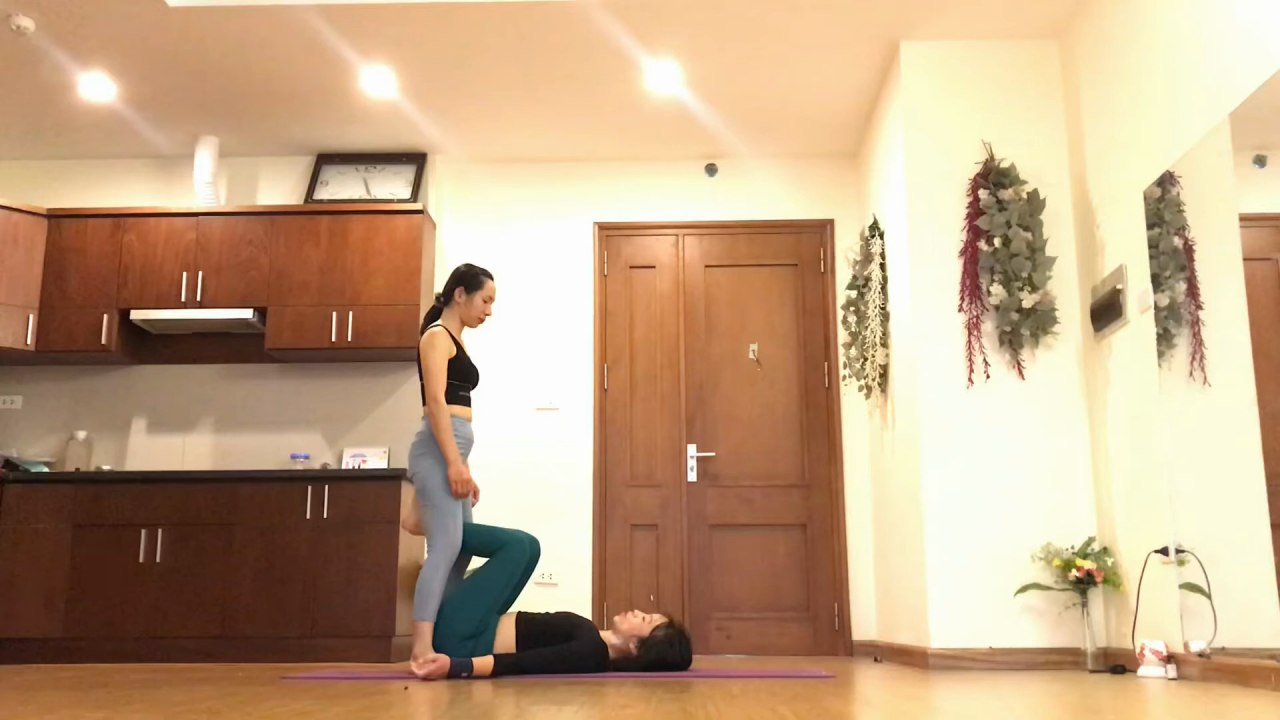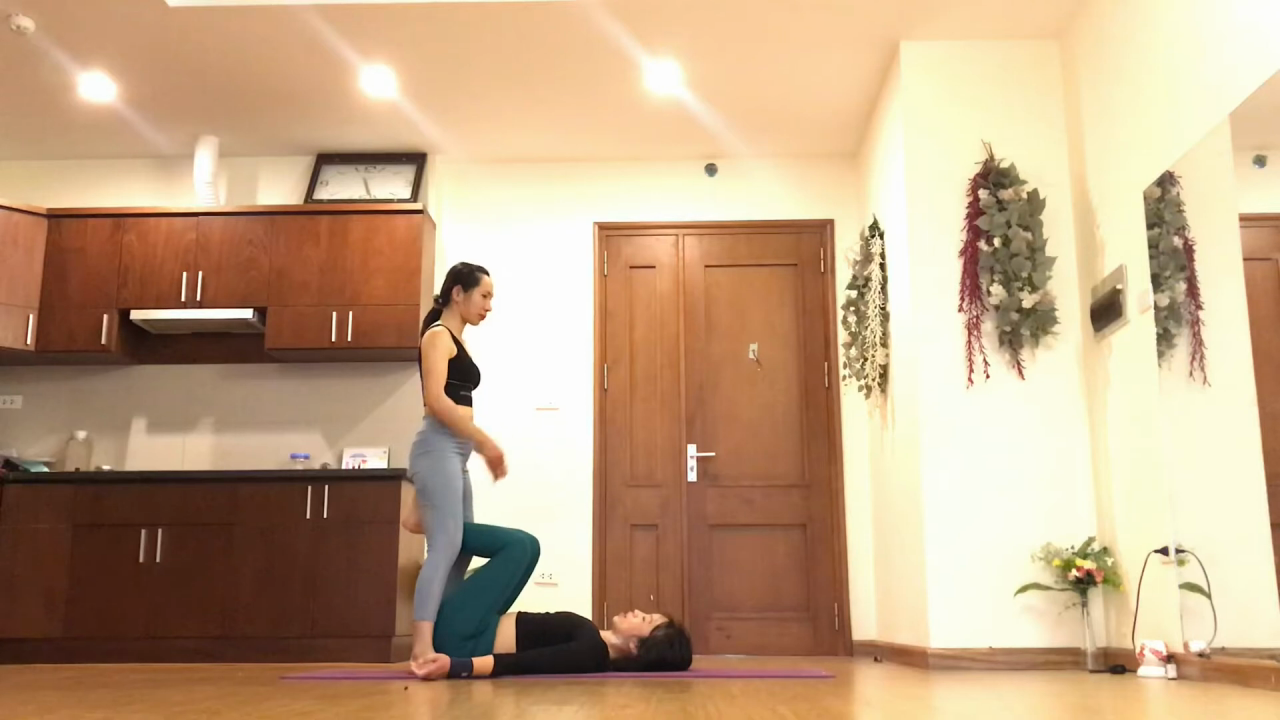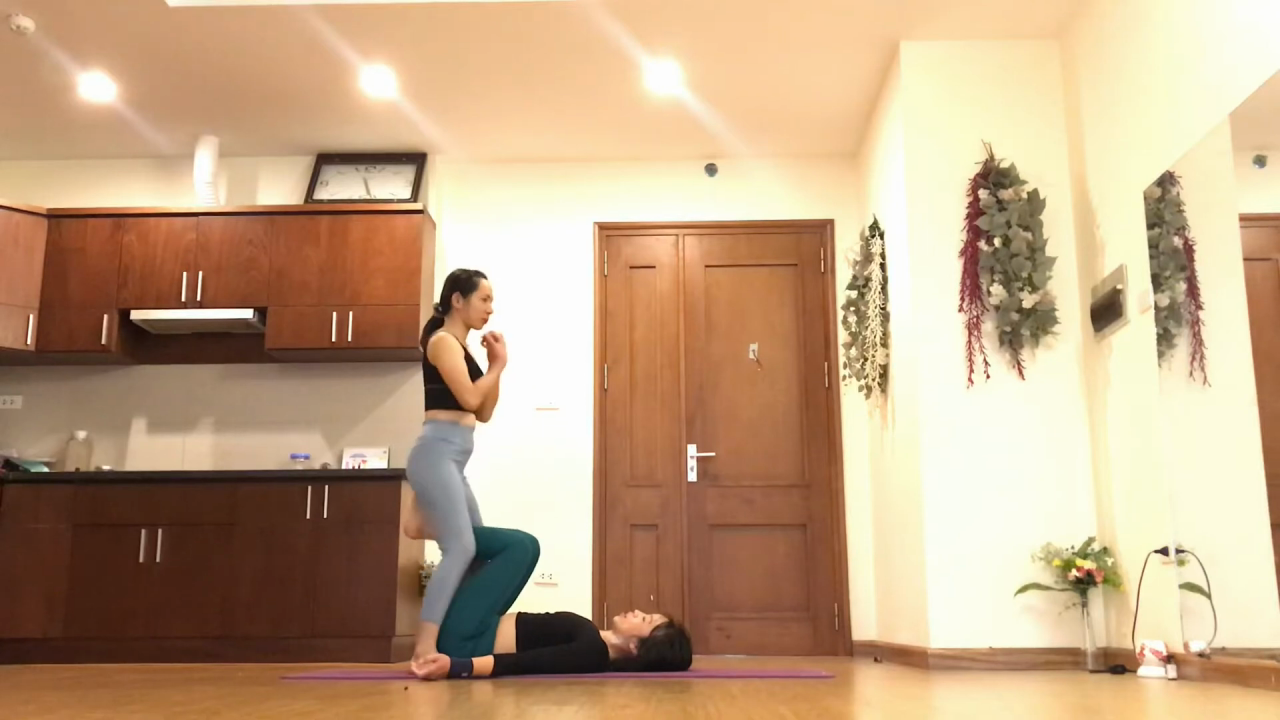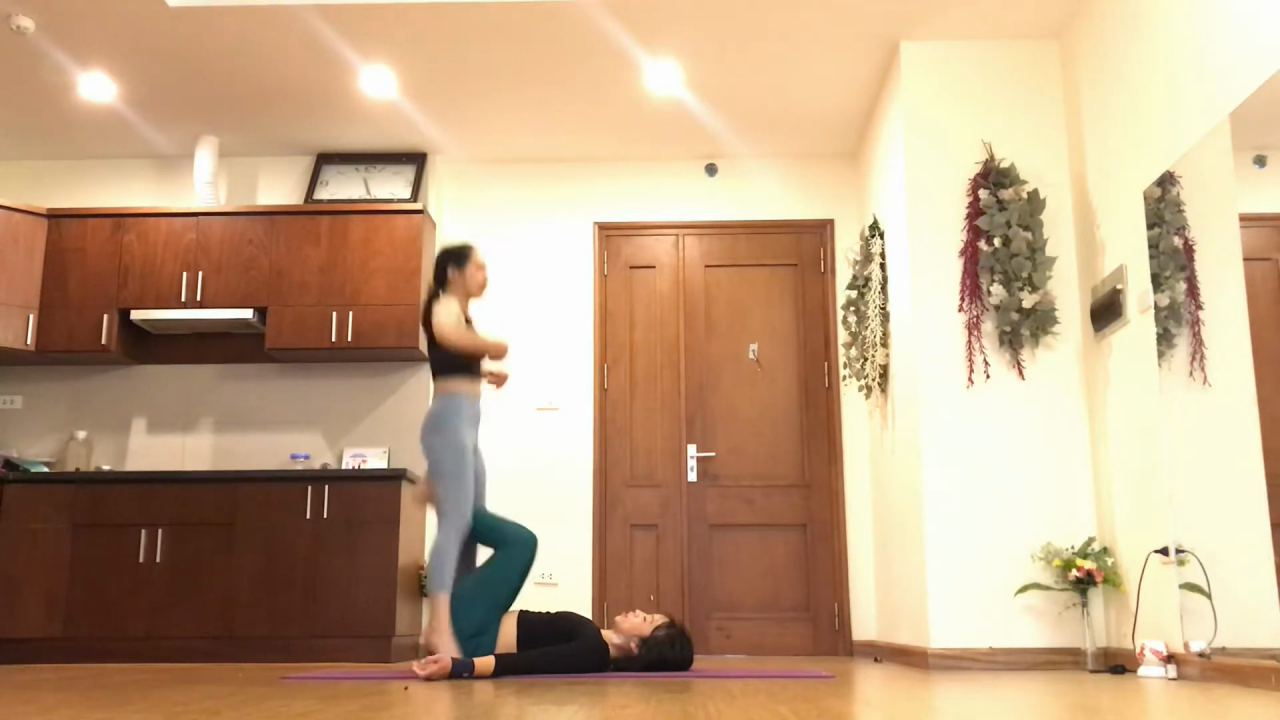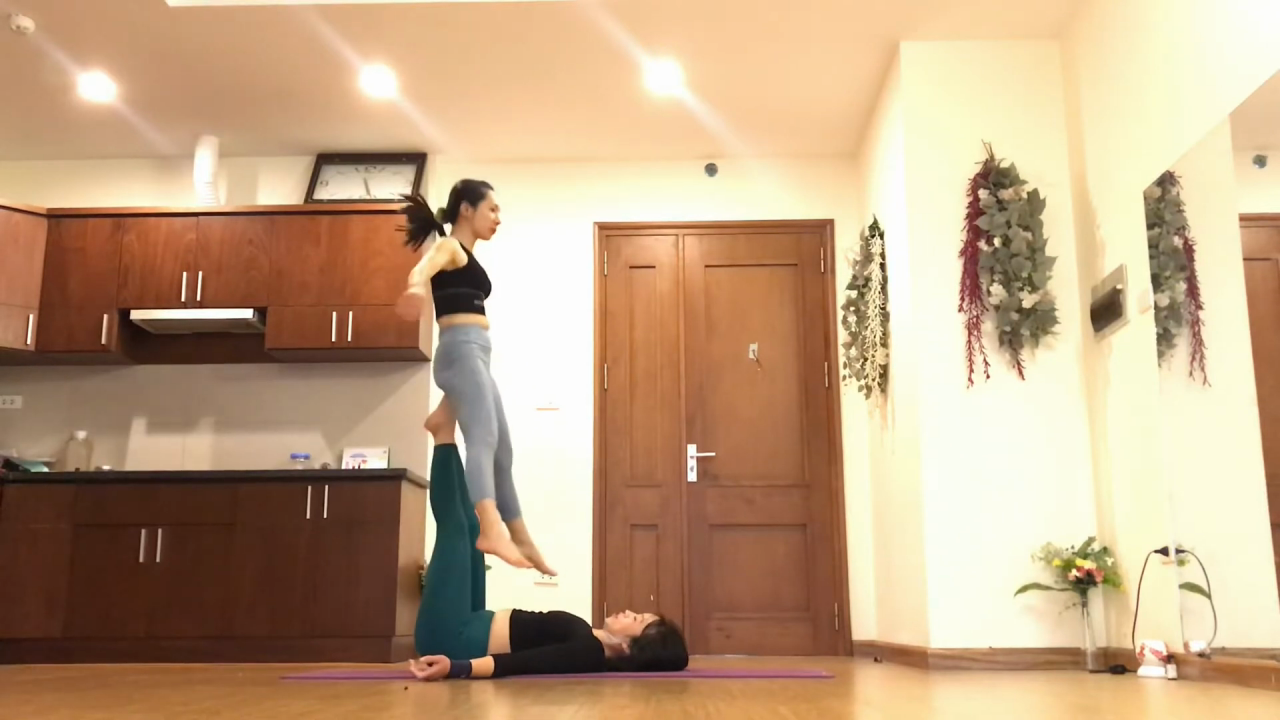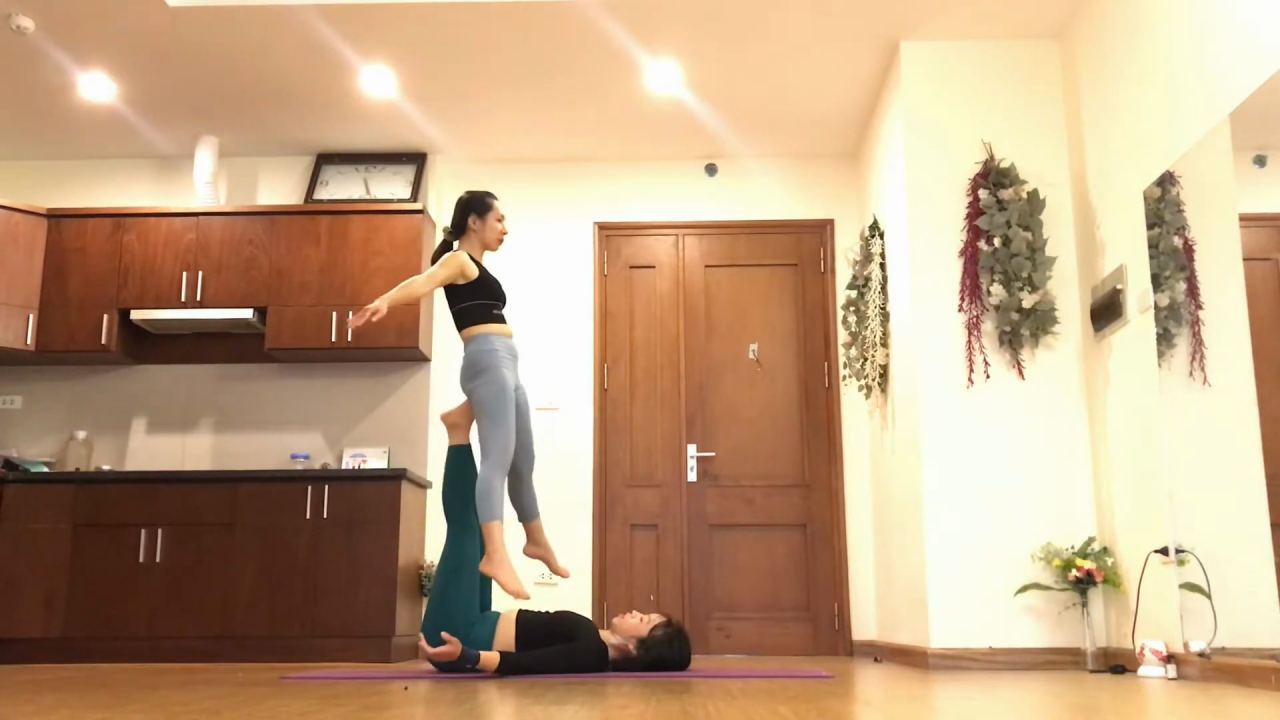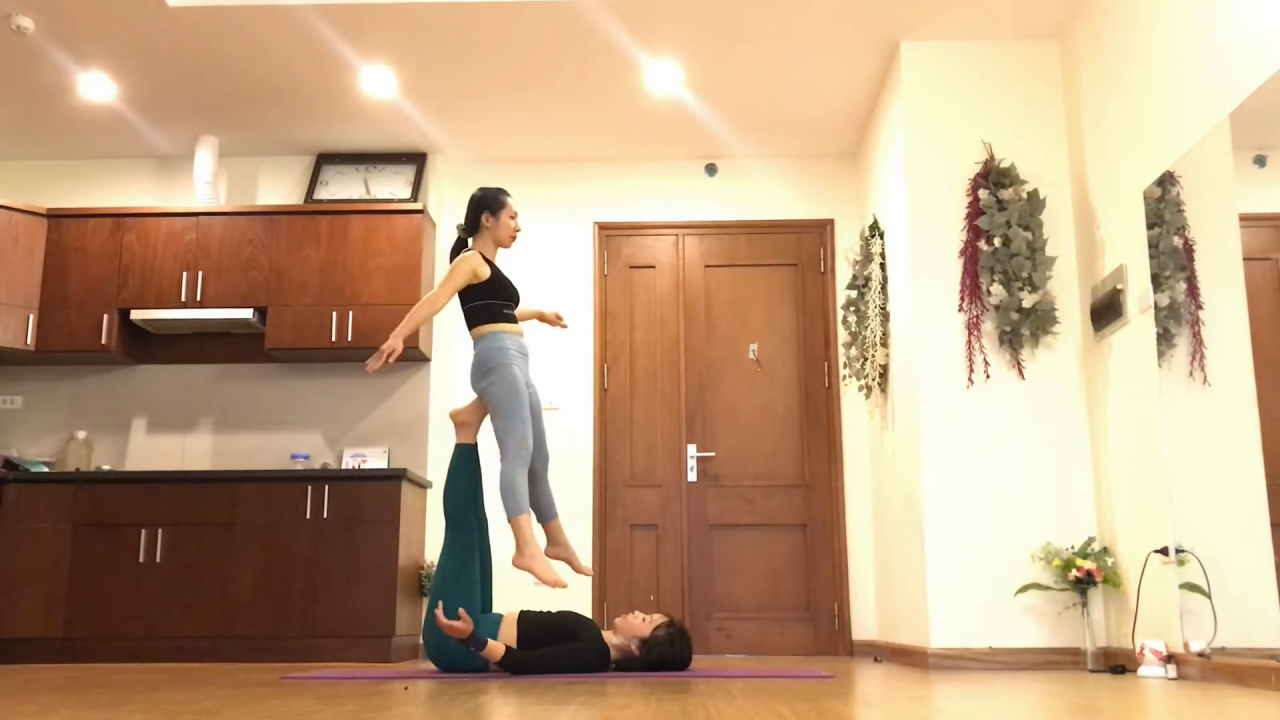
dt=0.5s
person 1, frame 1
left shoulder: (454, 340)
right shoulder: (437, 335)
right elbow: (436, 401)
left wrist: (462, 465)
right wrist: (454, 462)
left hip: (451, 451)
right hip: (438, 450)
left knee: (461, 550)
right knee: (445, 547)
right ankle: (422, 648)
person 1, frame 2
left shoulder: (455, 341)
right shoulder: (438, 335)
right elbow: (438, 400)
left wrist: (482, 445)
right wrist: (485, 441)
left hip: (453, 454)
right hip: (439, 449)
left knee: (461, 550)
right knee: (445, 547)
right ankle: (422, 649)
person 1, frame 3
left shoulder: (460, 346)
right shoulder: (443, 341)
left elbow: (484, 413)
right elbow: (469, 397)
left wrist: (496, 364)
right wrist: (498, 366)
left hip: (452, 460)
right hip: (437, 454)
left knee: (472, 551)
right knee: (460, 550)
right ankle: (425, 648)
person 1, frame 4
left shoulder: (462, 315)
right shoulder: (448, 307)
right elbow: (445, 330)
left wrist: (491, 374)
right wrist: (491, 345)
left hip: (463, 427)
right hip: (449, 422)
left knee: (473, 523)
right knee: (456, 521)
left ankle: (448, 621)
right ankle: (438, 623)
person 1, frame 5
left shoulder: (466, 256)
right shoulder: (448, 247)
right elbow: (422, 270)
right wrist: (416, 287)
left hip: (474, 355)
right hip: (461, 351)
left knee: (501, 453)
right knee: (484, 439)
left ankle: (521, 540)
right ankle: (492, 531)
person 1, frame 6
left shoulder: (476, 267)
right shoulder: (458, 260)
right elbow: (420, 283)
right wrist: (382, 302)
left hip: (504, 364)
right hip: (488, 361)
left knee: (522, 461)
right knee: (498, 457)
left ankle: (536, 540)
right ankle: (496, 554)
person 1, frame 7
left shoulder: (490, 269)
right shoulder: (471, 260)
right elbow: (434, 300)
left wrist: (539, 313)
right wrist: (397, 337)
left hip: (515, 363)
right hip: (498, 359)
left knee: (537, 460)
right knee: (518, 452)
left ankle: (556, 541)
right ankle: (527, 549)
person 2, frame 1
left shoulder: (591, 653)
right shoulder: (594, 642)
left elbow: (520, 664)
left wrist: (455, 666)
left hip: (463, 639)
right hip: (475, 636)
left knee: (520, 546)
right knee: (524, 547)
person 2, frame 2
left shoulder: (592, 653)
right shoulder: (594, 642)
left elbow: (520, 663)
left wrist: (456, 666)
left hip: (463, 640)
right hip: (475, 638)
left knee: (521, 546)
right knee: (523, 547)
person 2, frame 3
left shoulder: (592, 653)
right shoulder: (594, 642)
left elbow: (519, 664)
left wrist: (456, 666)
left hip: (464, 640)
right hip: (471, 638)
left knee: (521, 546)
right knee: (523, 548)
person 2, frame 4
left shoulder: (594, 653)
right shoulder: (597, 643)
left elbow: (526, 664)
left wrist: (459, 665)
left hip: (465, 640)
right hip: (476, 638)
left knee: (520, 542)
right knee: (518, 542)
person 2, frame 5
left shoulder: (588, 653)
right shoulder: (588, 642)
left elbow: (517, 665)
left wrist: (455, 667)
left hip: (452, 642)
right hip: (466, 634)
left knee: (455, 528)
left ankle: (445, 434)
right ankle: (445, 432)
person 2, frame 6
left shoulder: (593, 654)
right shoulder: (594, 641)
left elbow: (520, 664)
left wrist: (464, 655)
left hip: (460, 639)
right hip: (471, 636)
left knee: (463, 530)
left ankle: (459, 431)
right ankle: (460, 429)
person 2, frame 7
left shoulder: (594, 655)
right shoulder: (595, 642)
left elbow: (521, 663)
left wrist: (471, 638)
left hip: (455, 646)
right hip: (475, 631)
left knee: (462, 532)
left ankle: (467, 431)
